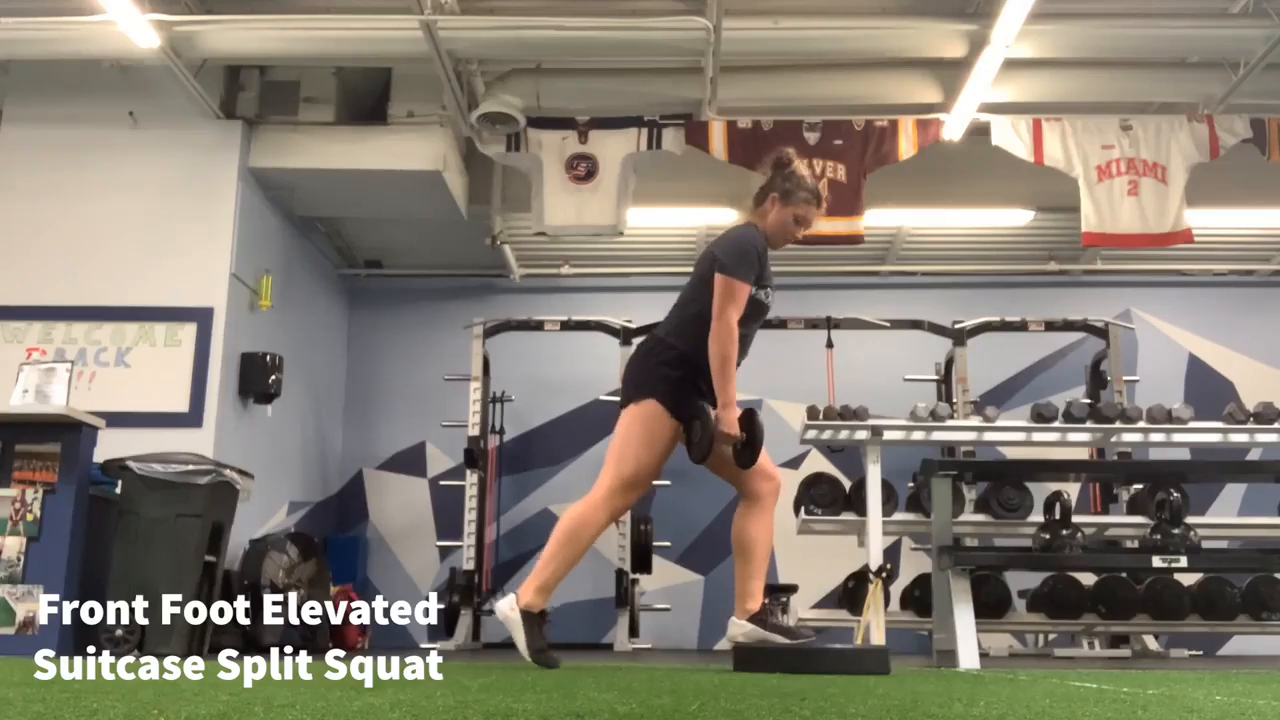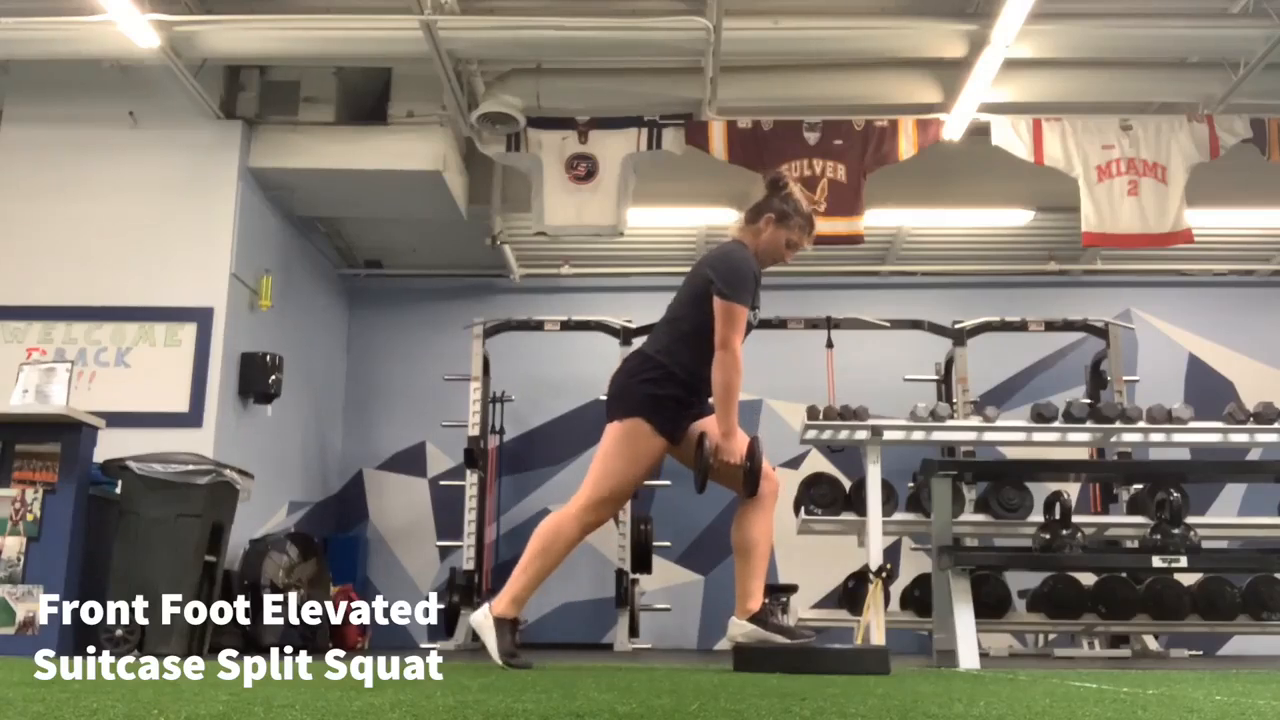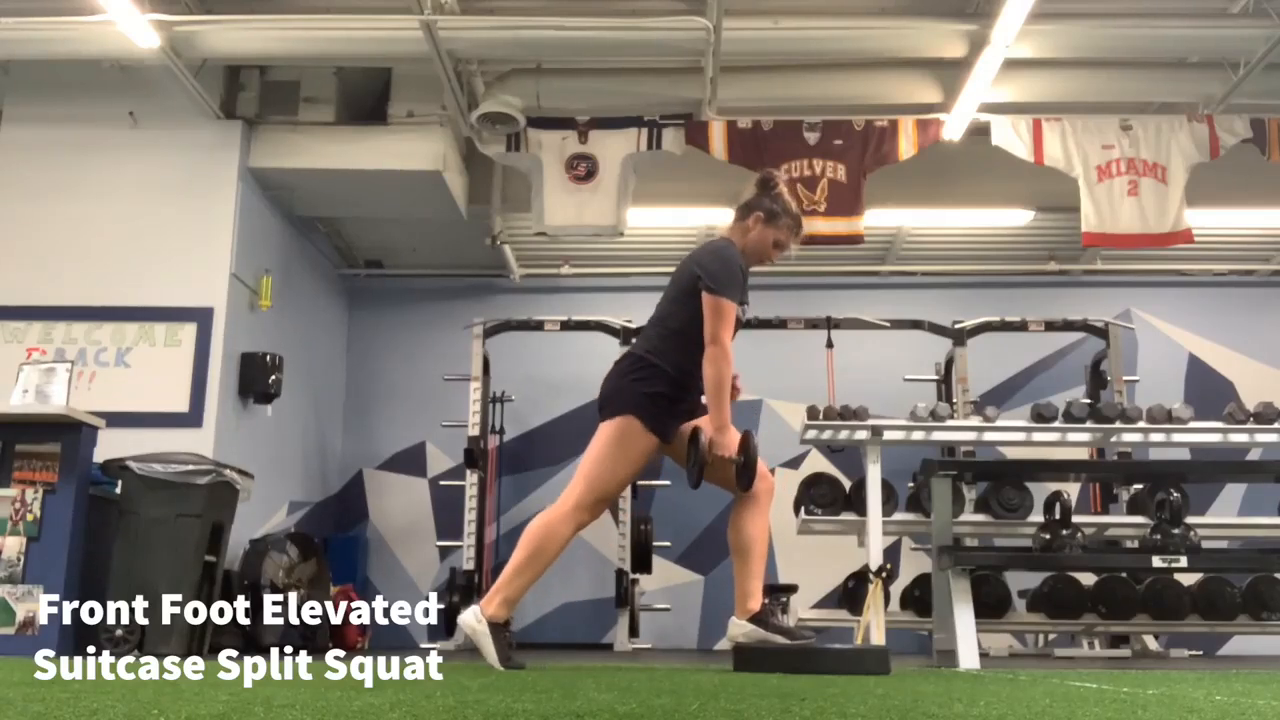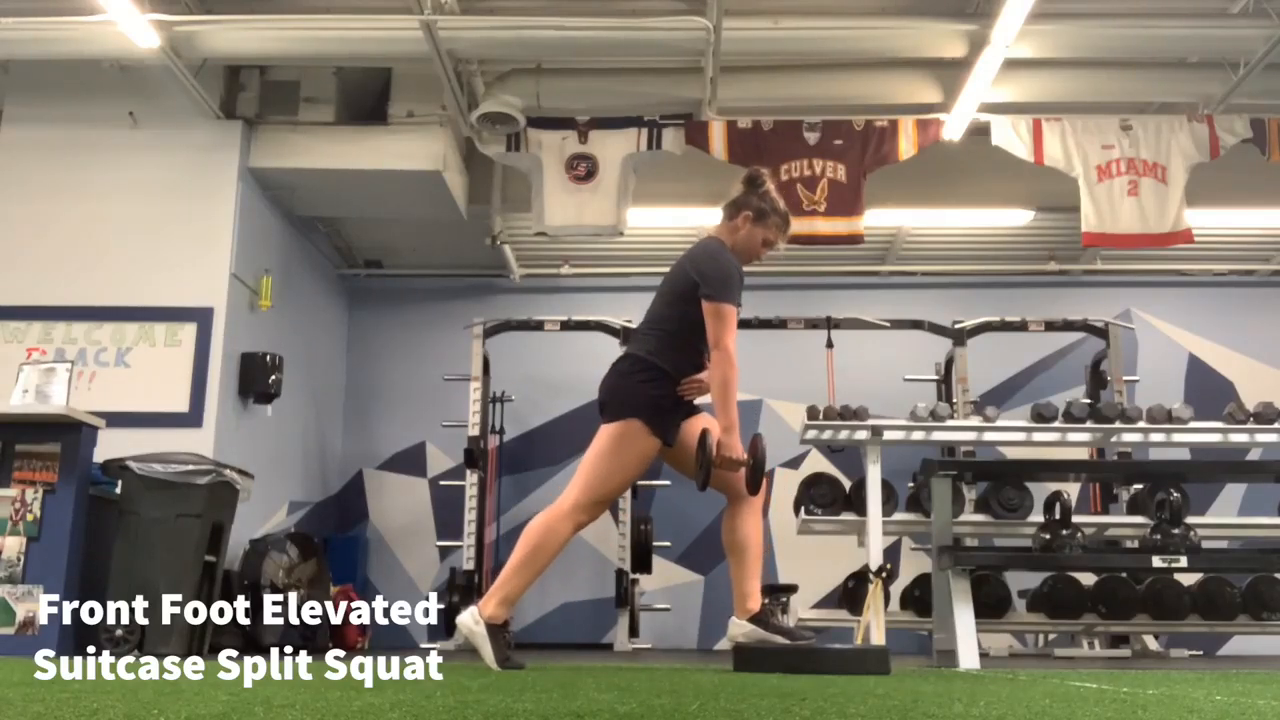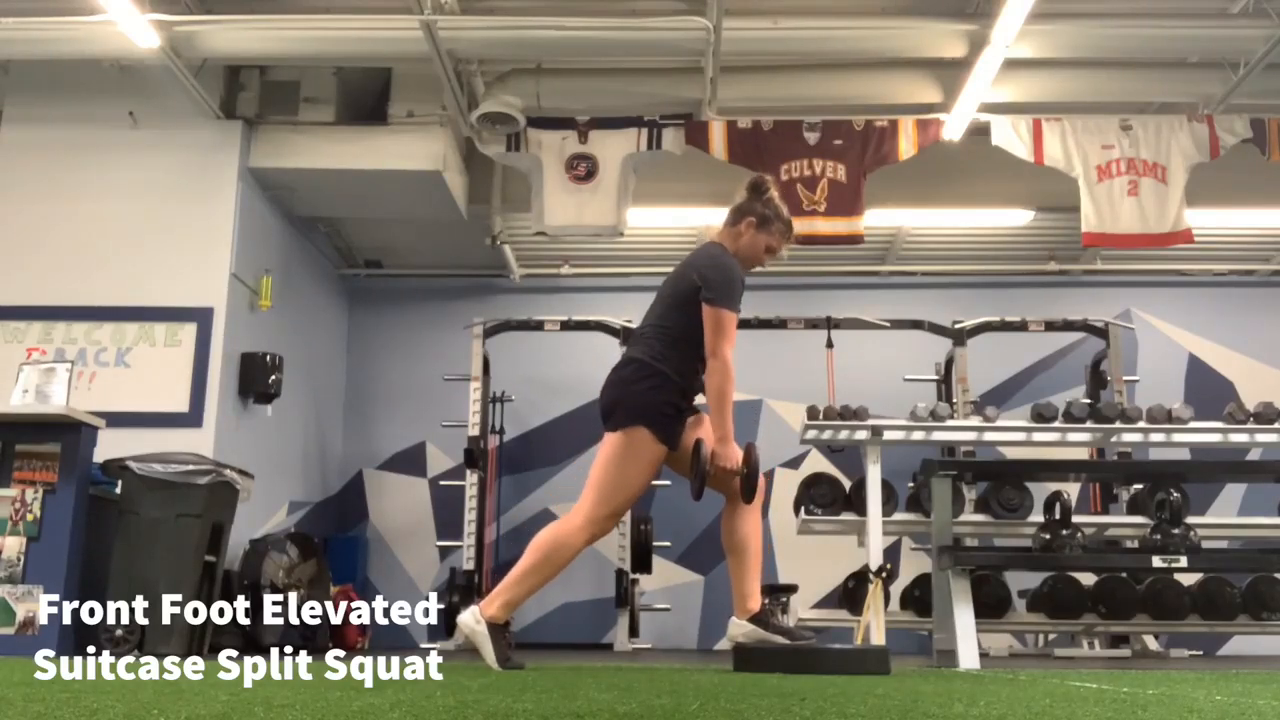
dt=0.7s
person 1, frame 1
left shoulder: (754, 253)
right shoulder: (744, 244)
right elbow: (723, 324)
left wrist: (723, 403)
right wrist: (727, 406)
left hip: (691, 387)
right hip: (663, 376)
left knee: (762, 484)
right knee: (614, 493)
left ankle: (749, 615)
right ankle: (527, 604)
person 1, frame 2
left shoulder: (735, 265)
right shoulder: (737, 263)
right elbow: (727, 351)
left wrist: (722, 430)
right wrist: (728, 434)
left hip: (680, 399)
right hip: (650, 392)
left knee: (762, 485)
right knee: (592, 507)
left ankle: (750, 615)
right ankle: (500, 614)
person 1, frame 3
left shoulder: (724, 264)
right shoulder: (723, 261)
right elbow: (716, 346)
left wrist: (721, 388)
right wrist: (722, 431)
left hip: (674, 399)
right hip: (641, 392)
left knee: (757, 485)
right knee: (580, 505)
left ankle: (749, 615)
right ankle: (489, 614)
person 1, frame 4
left shoulder: (708, 260)
right shoulder: (720, 265)
right elbow: (723, 350)
left wrist: (706, 376)
right wrist: (730, 432)
left hip: (667, 397)
right hip: (640, 393)
left knee: (747, 488)
right knee: (579, 507)
left ankle: (749, 615)
right ankle: (488, 615)
person 1, frame 5
left shoulder: (707, 261)
right shoulder: (724, 270)
right elbow: (720, 357)
left wrist: (710, 389)
right wrist: (723, 439)
left hip: (663, 399)
right hip: (644, 397)
right knee: (593, 519)
left ankle: (749, 615)
right ankle: (488, 615)
